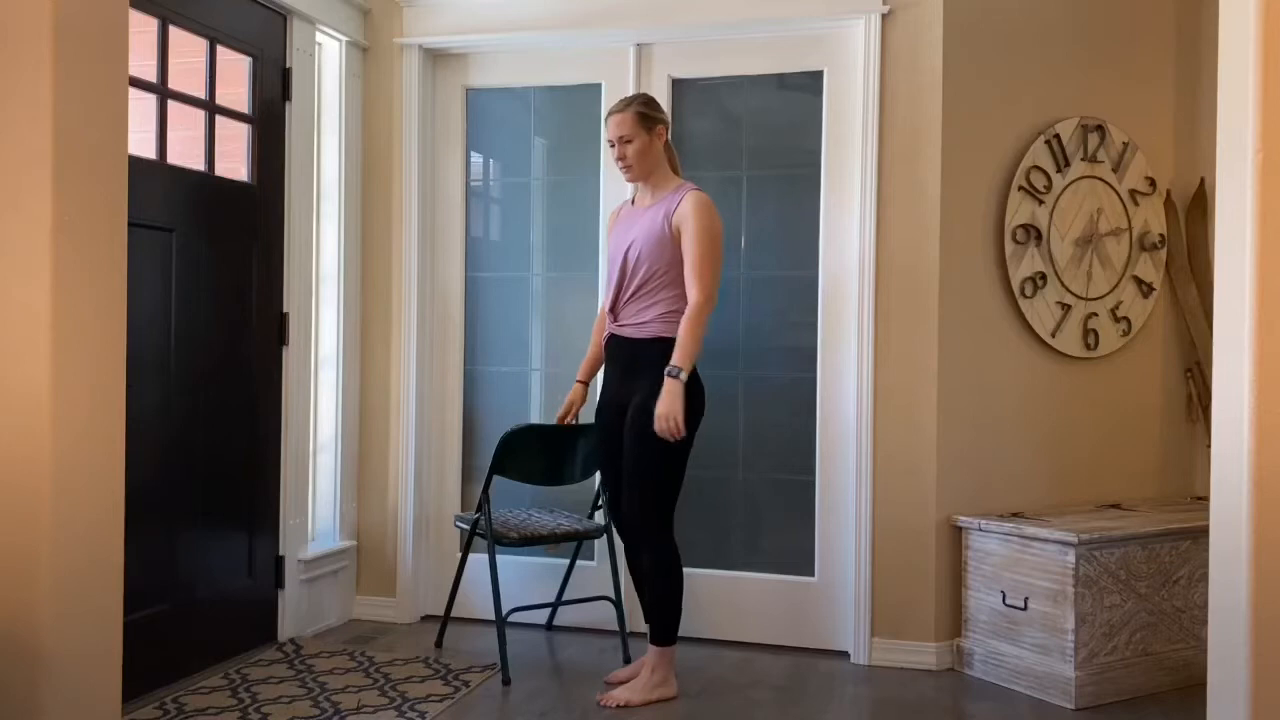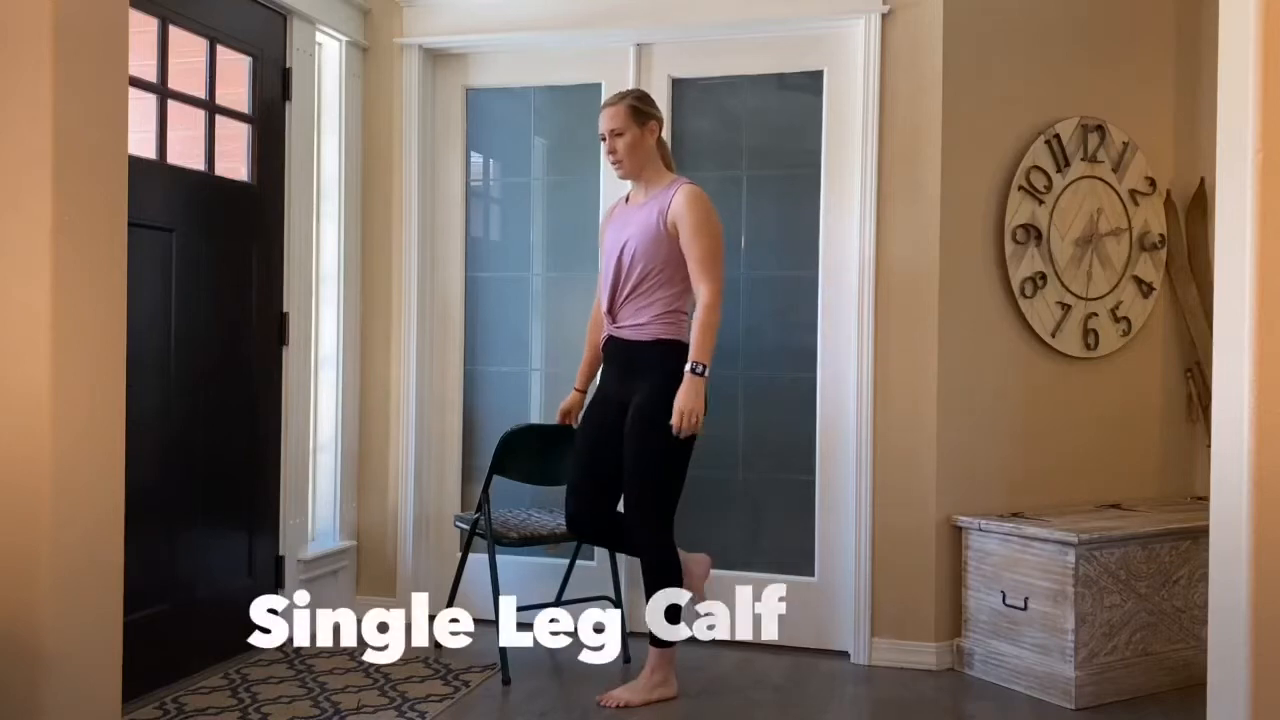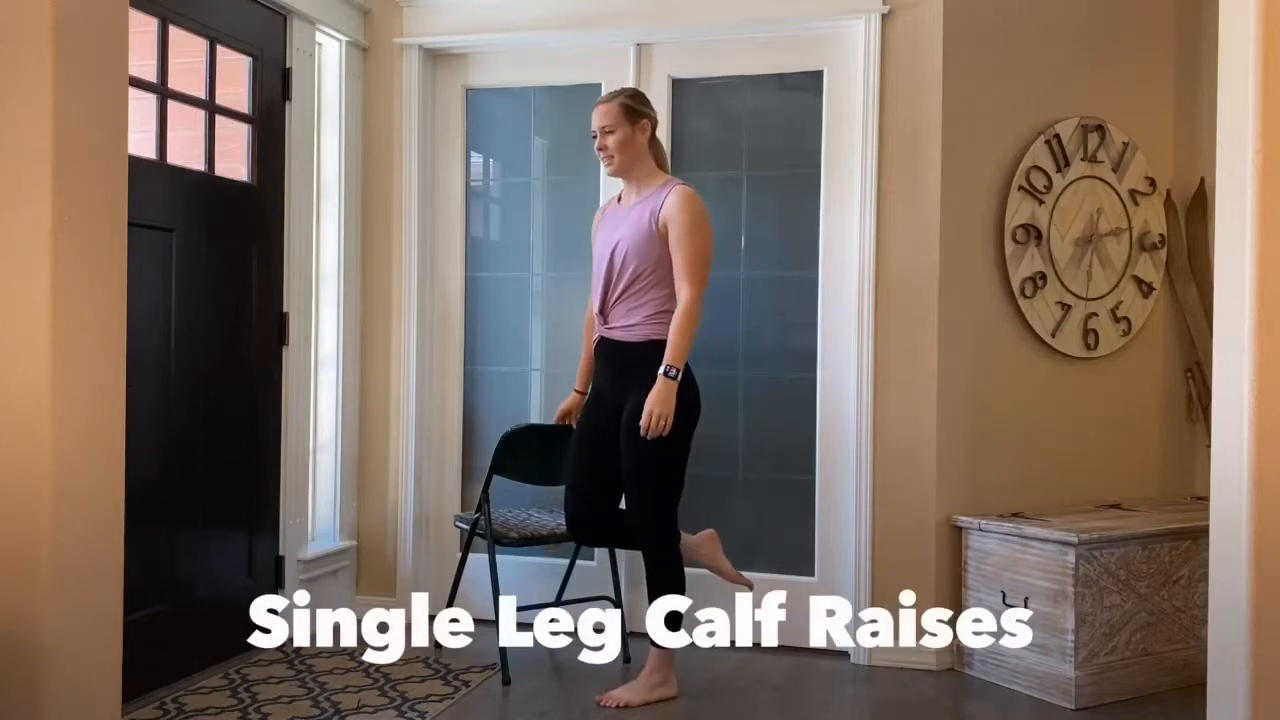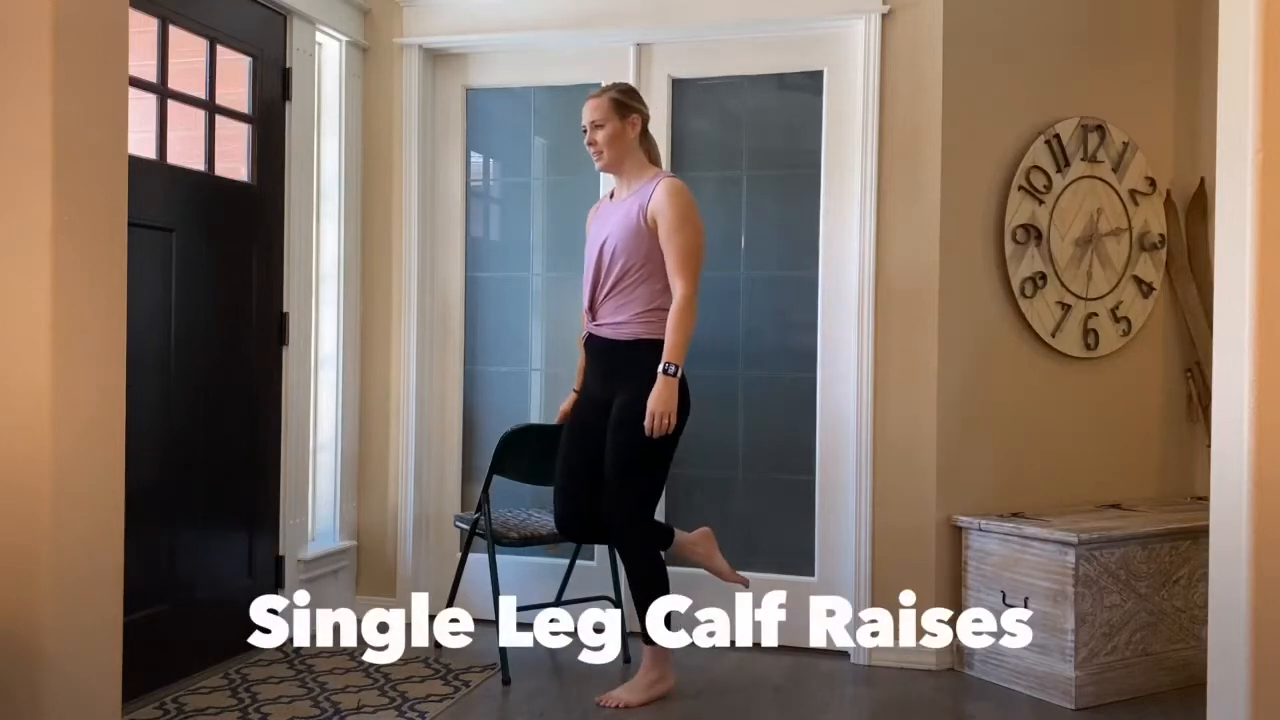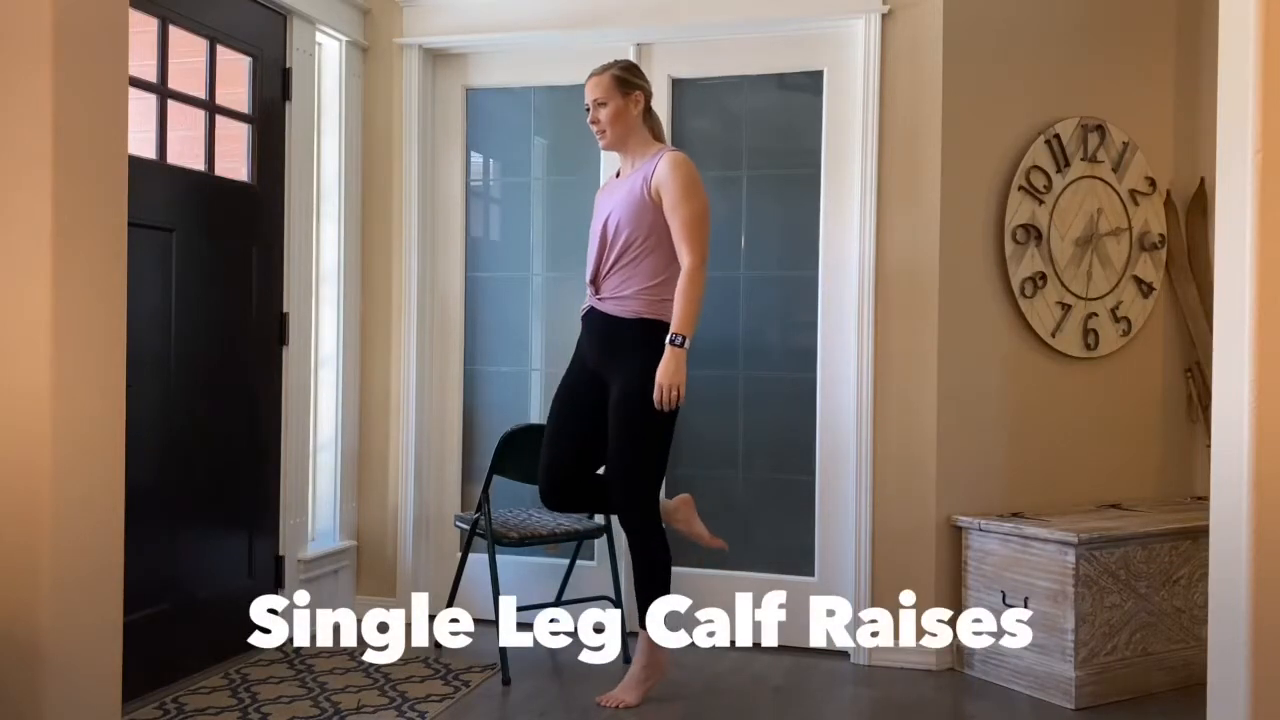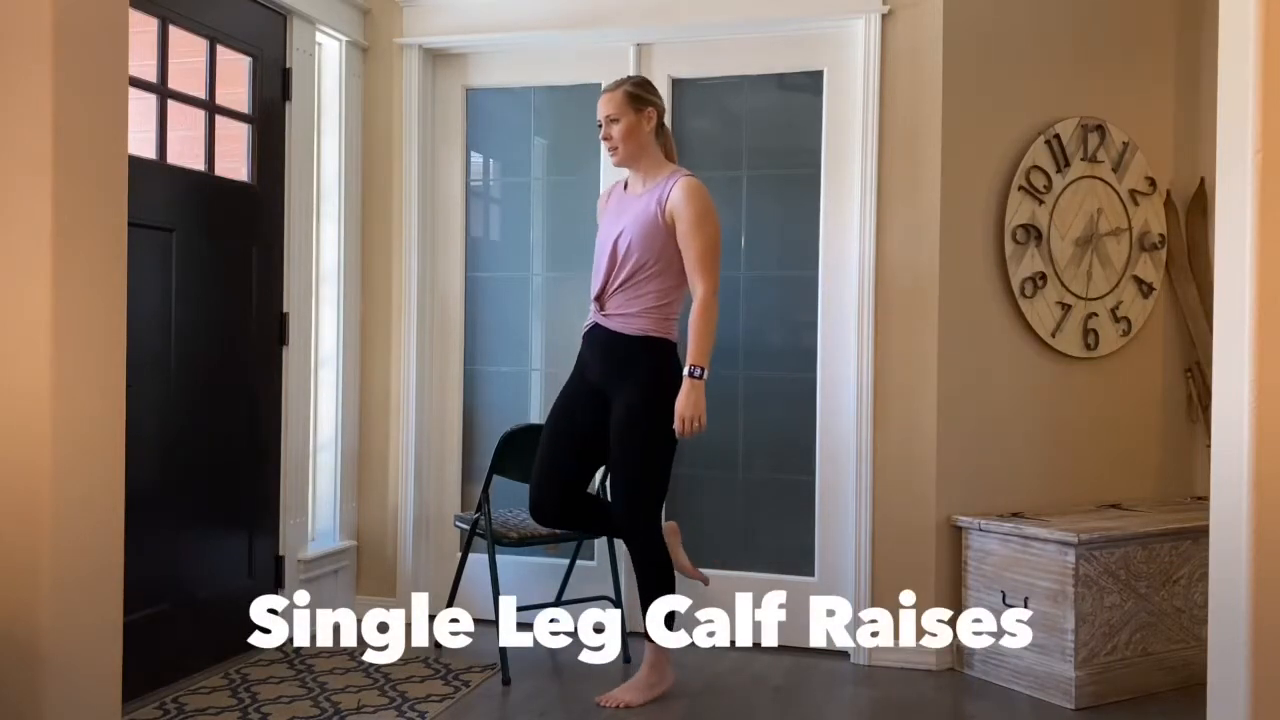
dt=0.4s
person 1, frame 1
left shoulder: (691, 206)
right shoulder: (621, 216)
left elbow: (700, 301)
left wrist: (675, 381)
right wrist: (583, 381)
left hip: (663, 378)
right hip: (622, 374)
left knee: (649, 521)
right knee: (626, 520)
left ankle: (661, 670)
right ankle: (653, 652)
person 1, frame 2
left shoulder: (685, 201)
right shoulder: (614, 214)
left elbow: (708, 296)
left wrist: (695, 378)
right wrist: (580, 386)
left hip: (662, 372)
right hip: (618, 374)
left knee: (648, 520)
right knee: (584, 510)
left ankle: (660, 671)
right ankle: (680, 566)
person 1, frame 3
left shoulder: (679, 202)
right shoulder: (606, 214)
left elbow: (689, 299)
left wrist: (668, 381)
right wrist: (580, 387)
left hip: (654, 376)
right hip: (611, 377)
left knee: (650, 522)
right knee: (584, 516)
left ankle: (661, 672)
right ankle: (694, 546)
person 1, frame 4
left shoulder: (666, 195)
right shoulder: (600, 210)
left elbow: (684, 293)
left wrist: (669, 378)
right wrist: (578, 387)
left hip: (644, 371)
right hip: (601, 374)
left knee: (627, 518)
right knee: (573, 515)
left ankle: (656, 668)
right ankle: (685, 543)
person 1, frame 5
left shoulder: (670, 169)
right shoulder: (609, 185)
left elbow: (692, 265)
left wrist: (676, 348)
left hip: (641, 344)
right hip: (593, 343)
left knee: (632, 502)
right knee: (559, 484)
left ankle: (650, 654)
right ankle: (671, 510)
person 1, frame 6
left shoulder: (683, 192)
right shoulder: (610, 198)
left elbow: (704, 293)
left wrist: (693, 379)
left hip: (646, 365)
right hip: (594, 358)
left knee: (635, 517)
right knee: (549, 501)
left ankle: (658, 667)
right ankle: (661, 538)
